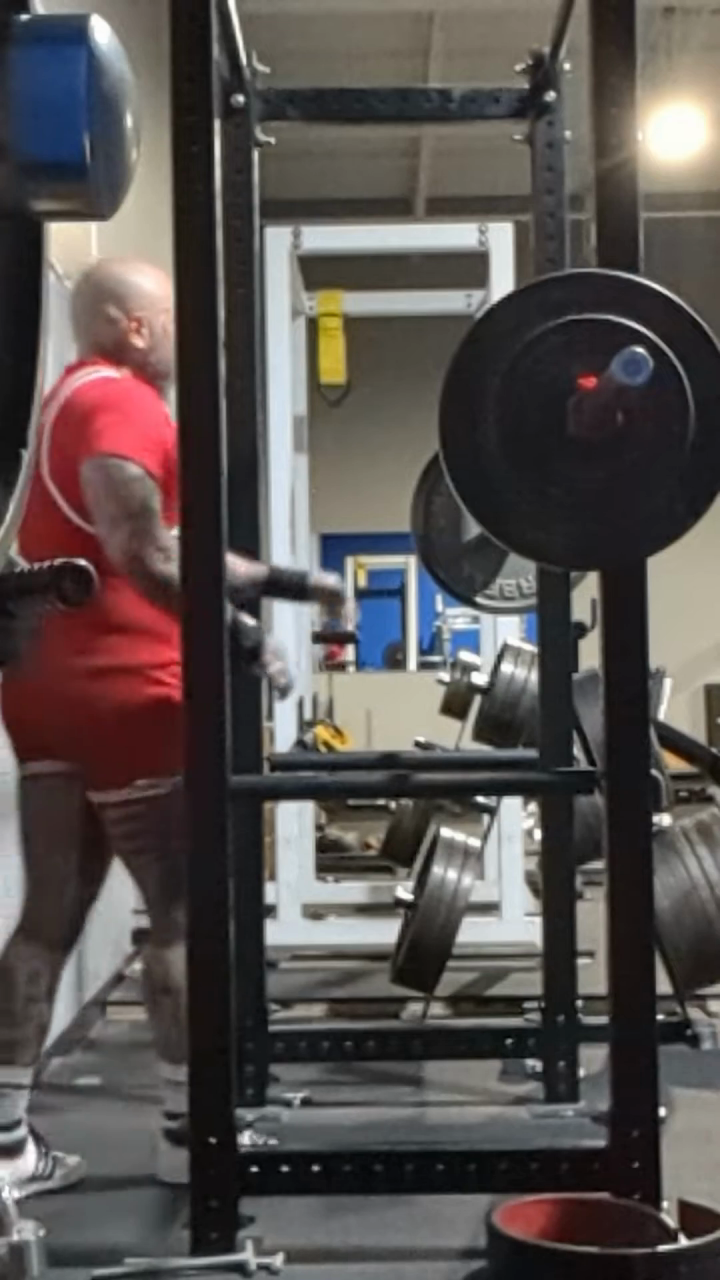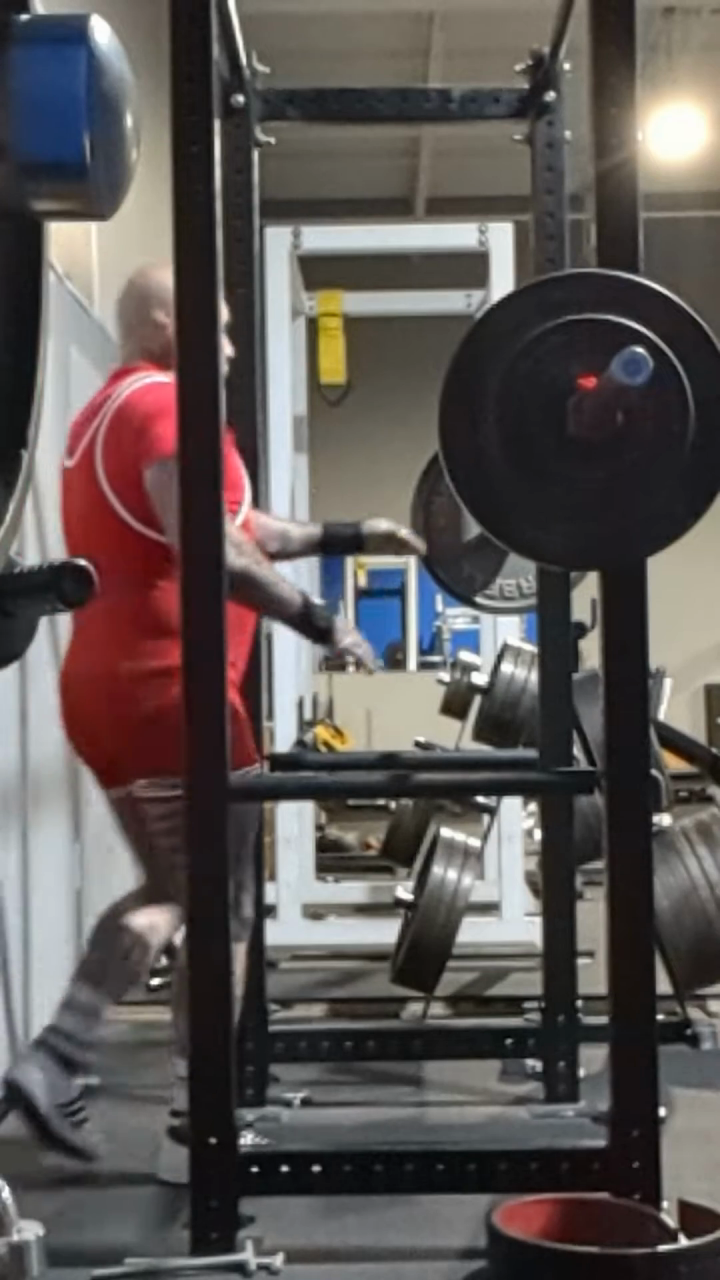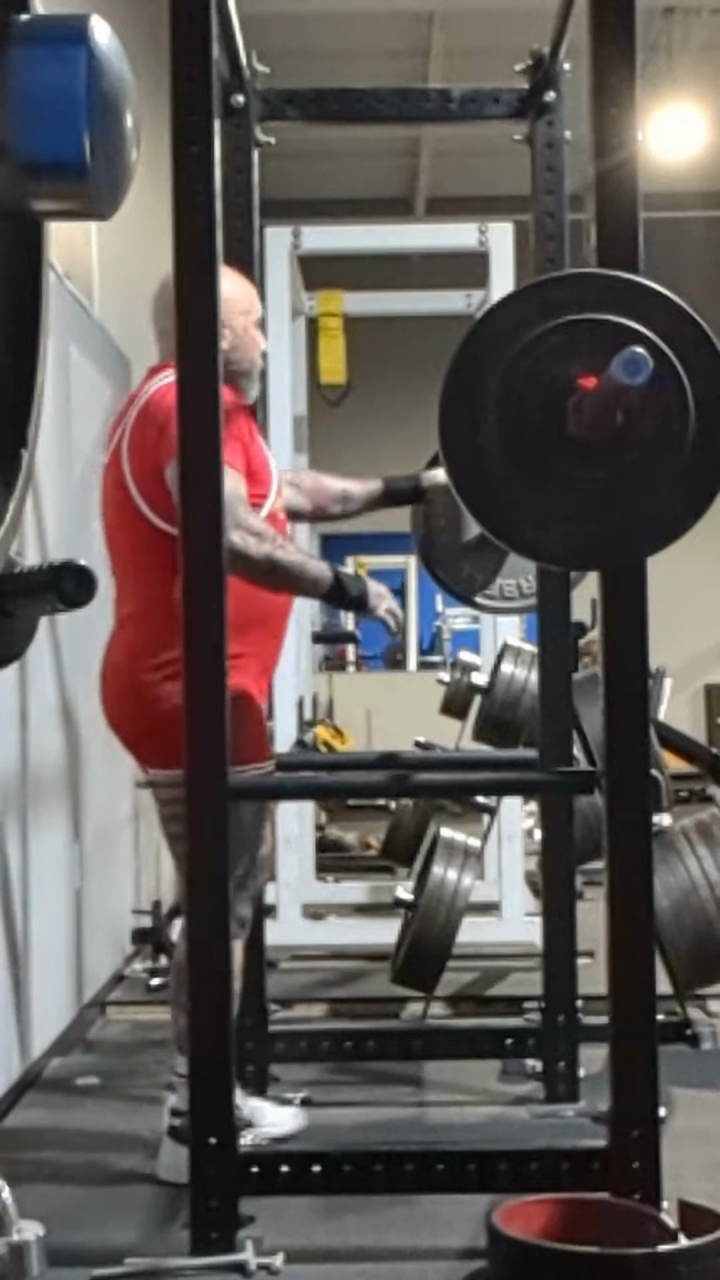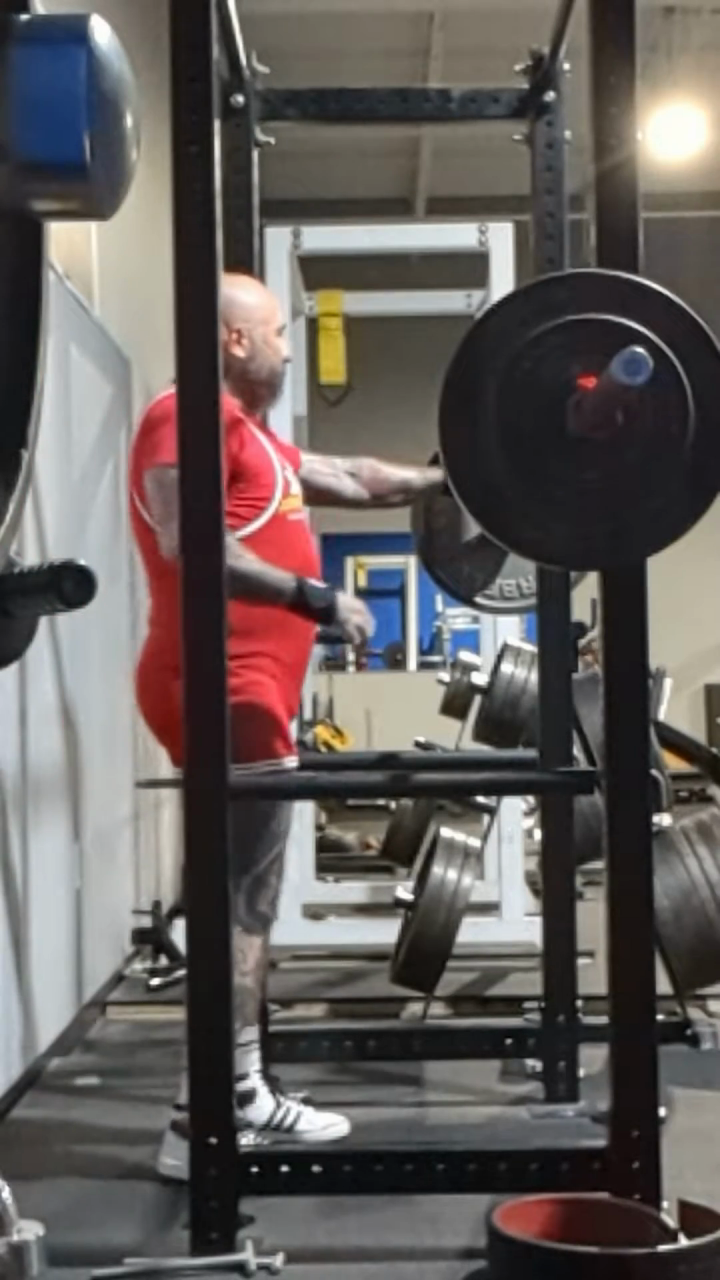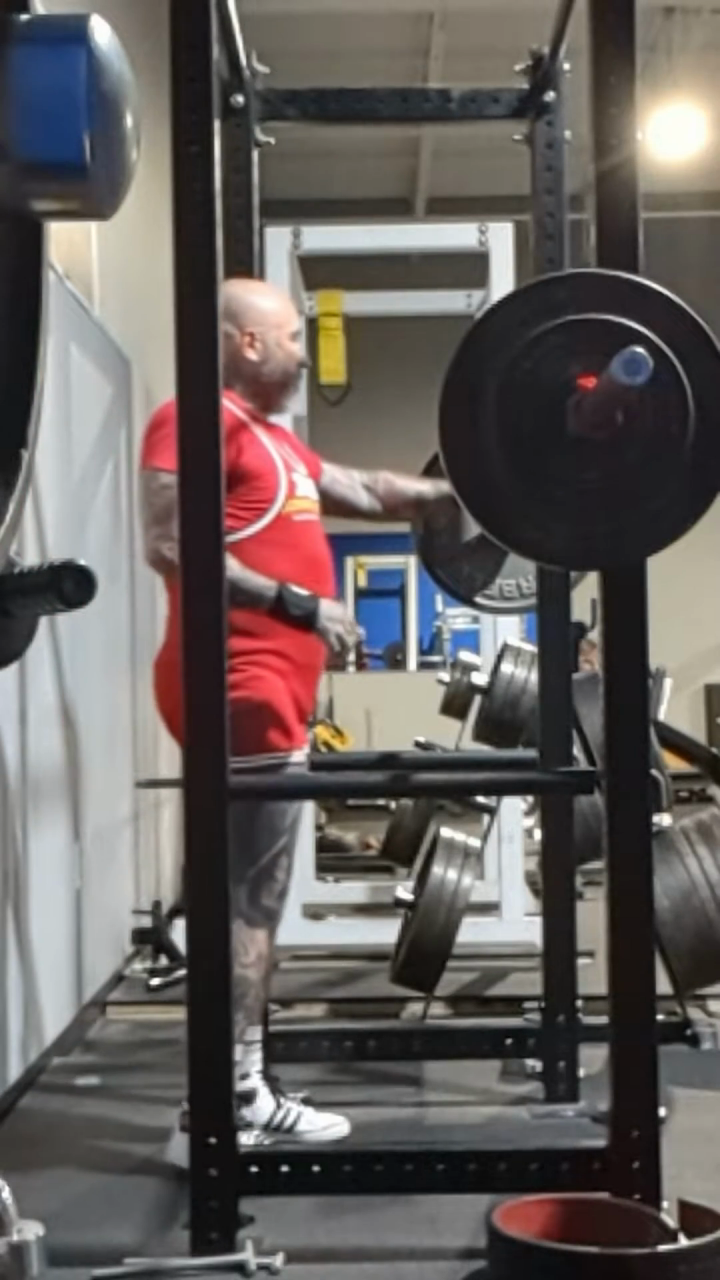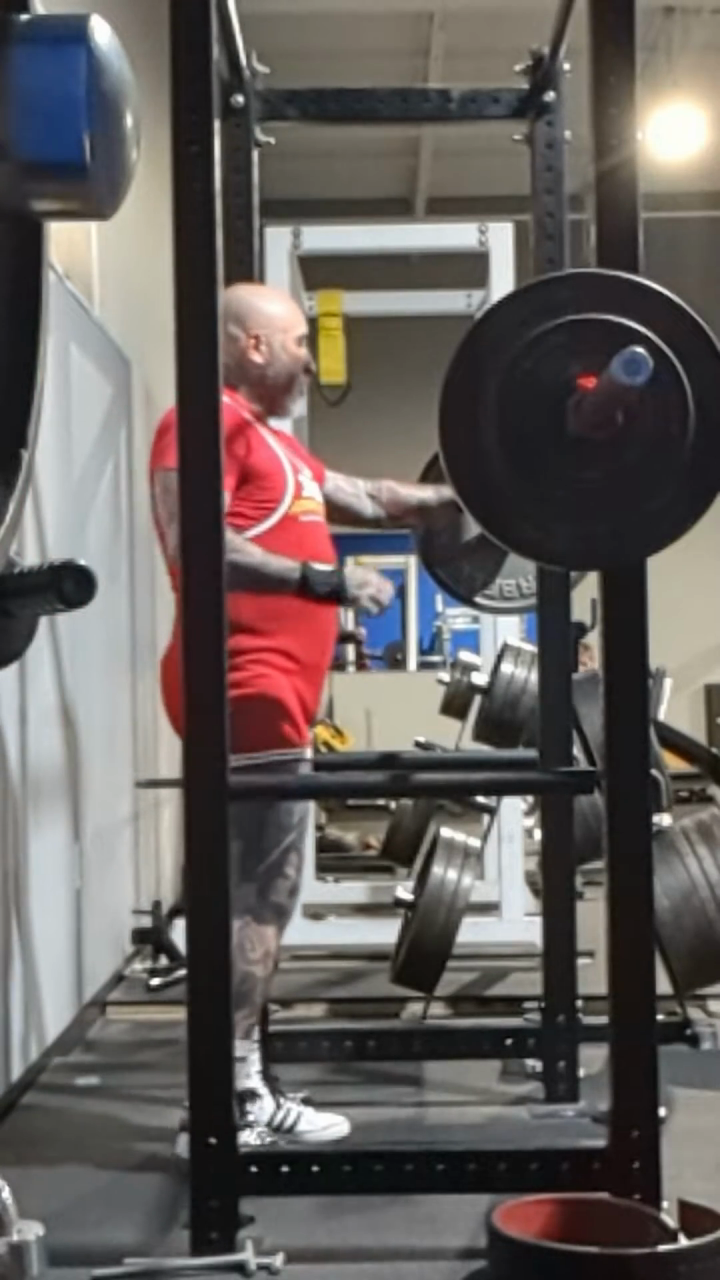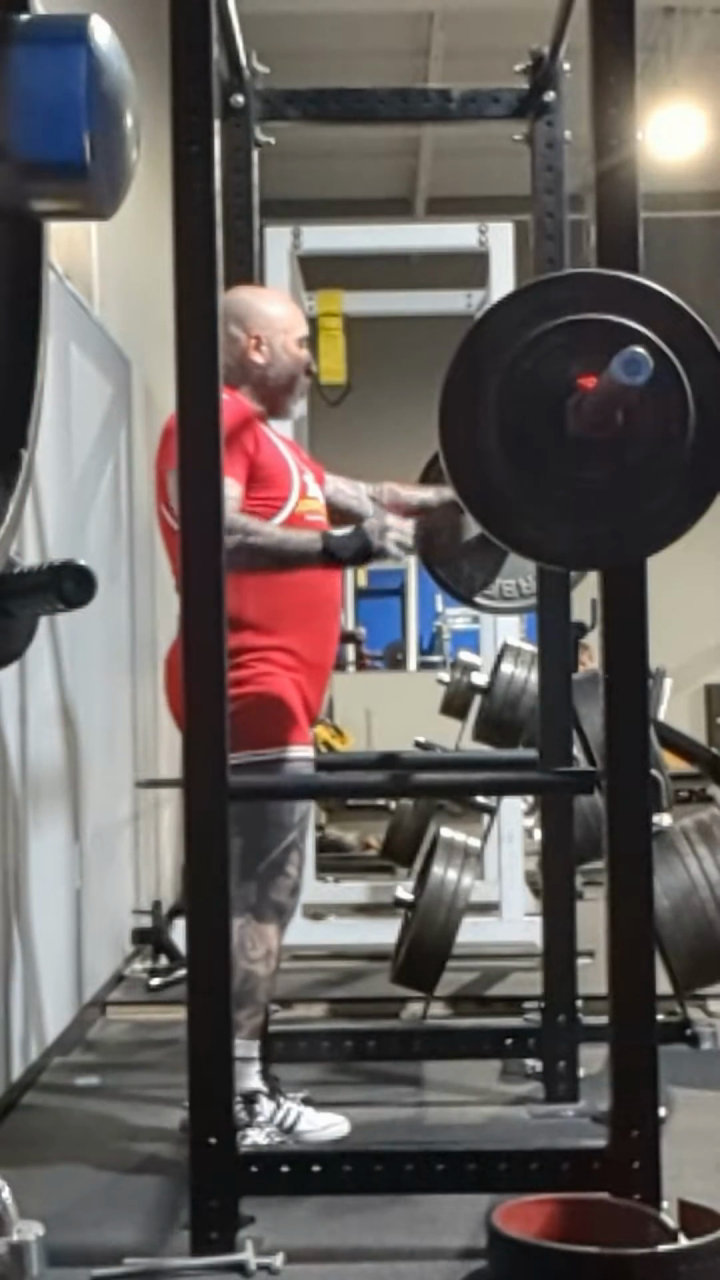
dt=0.2s
person 1, frame 1
left shoulder: (76, 405)
right shoulder: (118, 401)
left elbow: (158, 540)
right elbow: (139, 553)
left wrist: (279, 580)
right hip: (123, 694)
right knee: (187, 914)
right ankle: (189, 1130)
person 1, frame 2
left shoulder: (116, 411)
right shoulder: (165, 404)
left elbow: (239, 527)
right elbow: (215, 550)
left wrist: (345, 534)
right wrist: (314, 616)
left hip: (108, 693)
right hip: (167, 695)
left knee: (169, 896)
right knee: (227, 915)
right ankle: (198, 1131)
person 1, frame 3
left shoulder: (169, 409)
right shoulder: (190, 403)
left elbow: (290, 495)
right elbow: (231, 534)
left wrist: (400, 487)
right wrist: (345, 585)
left hip: (179, 687)
right hip: (193, 691)
left knee: (225, 897)
right knee: (224, 904)
left ankle: (206, 1086)
right ankle: (194, 1127)
person 1, frame 4
left shoulder: (246, 429)
right shoulder: (191, 415)
left elbow: (349, 479)
right elbow: (186, 542)
left wrist: (451, 480)
right wrist: (313, 599)
left hip: (248, 691)
right hip: (225, 693)
left knee: (251, 900)
right knee: (242, 904)
left ankle: (245, 1095)
person 1, frame 5
left shoulder: (268, 439)
right shoulder: (198, 419)
left elbow: (365, 490)
right elbow: (170, 544)
left wrist: (462, 491)
right wrist: (295, 606)
left hip: (266, 691)
right hip: (236, 691)
left knee: (257, 899)
right knee: (249, 900)
left ankle: (245, 1094)
person 1, frame 6
left shoulder: (265, 439)
right shoulder: (208, 421)
left elbow: (366, 498)
right elbow: (194, 542)
left wrist: (465, 497)
right wrist: (322, 581)
left hip: (269, 690)
right hip: (243, 690)
left knee: (264, 897)
right knee: (259, 897)
left ankle: (247, 1092)
right ankle: (222, 1110)
person 1, frame 7
left shoulder: (261, 436)
right shoulder: (214, 420)
left elbow: (359, 497)
right elbow: (219, 534)
left wrist: (463, 499)
right wrist: (342, 547)
left hip: (270, 690)
right hip: (247, 690)
left knee: (263, 898)
right knee: (260, 899)
left ankle: (248, 1093)
right ankle: (227, 1109)
